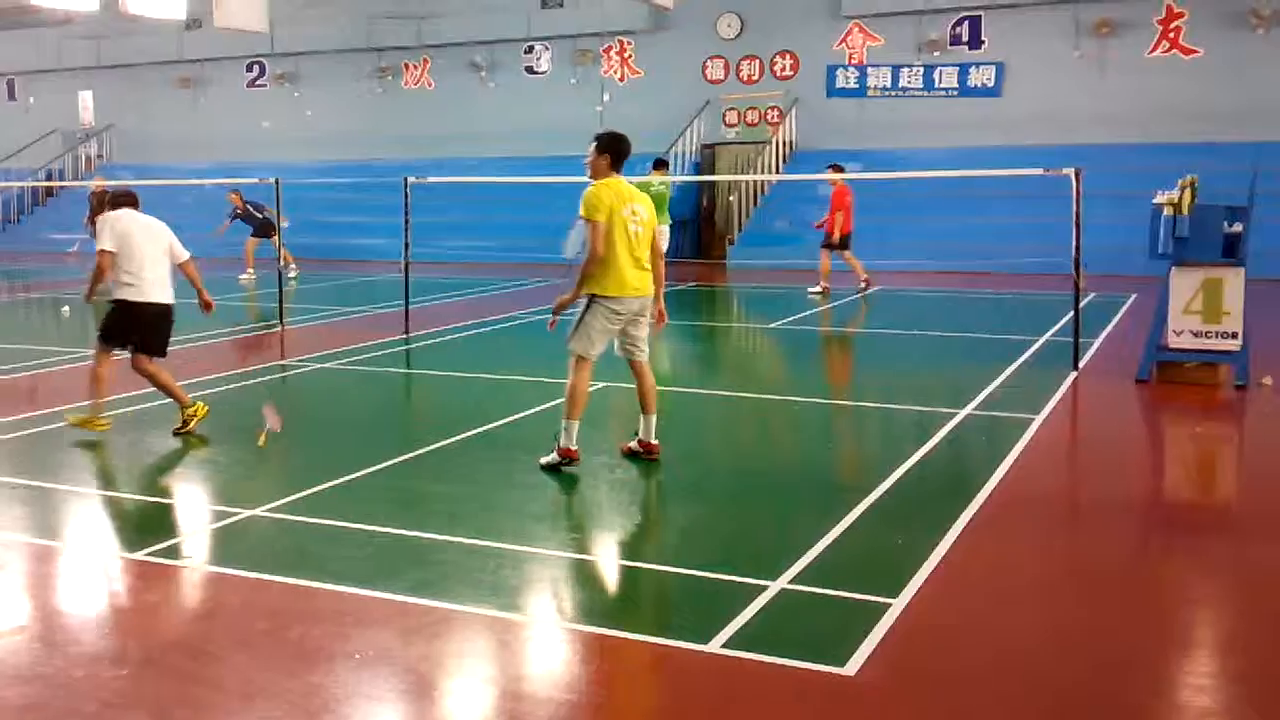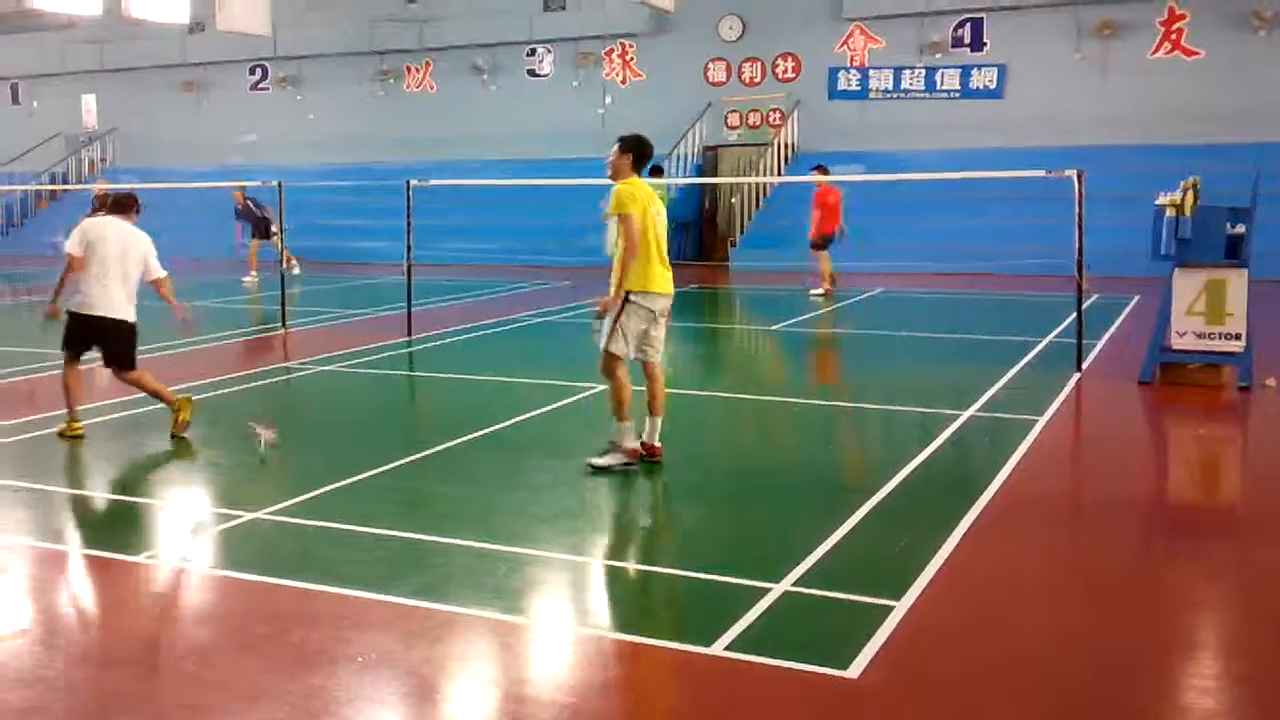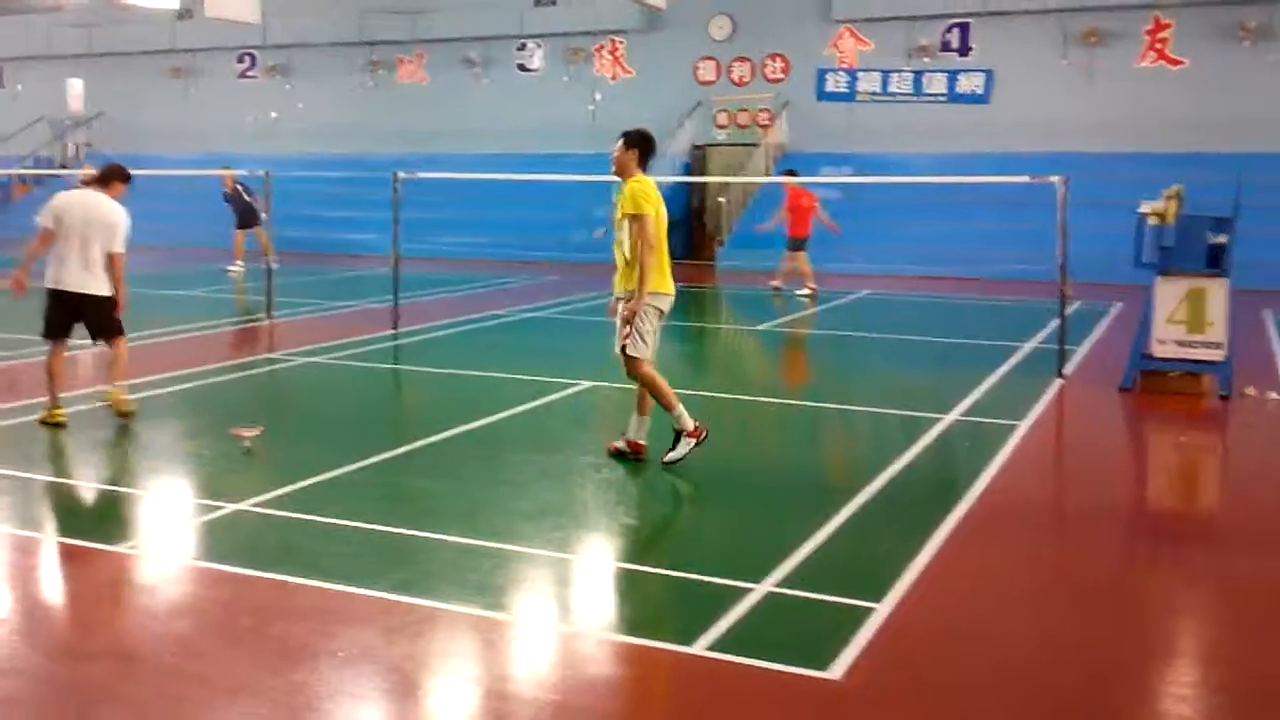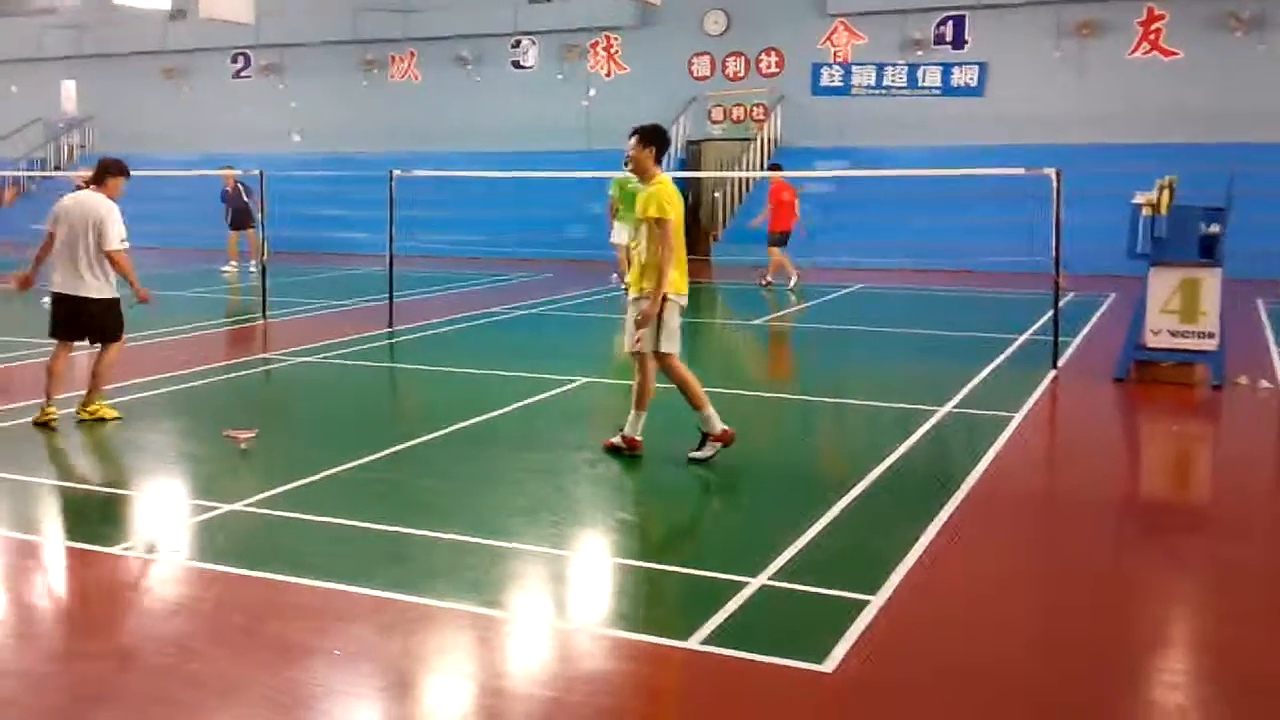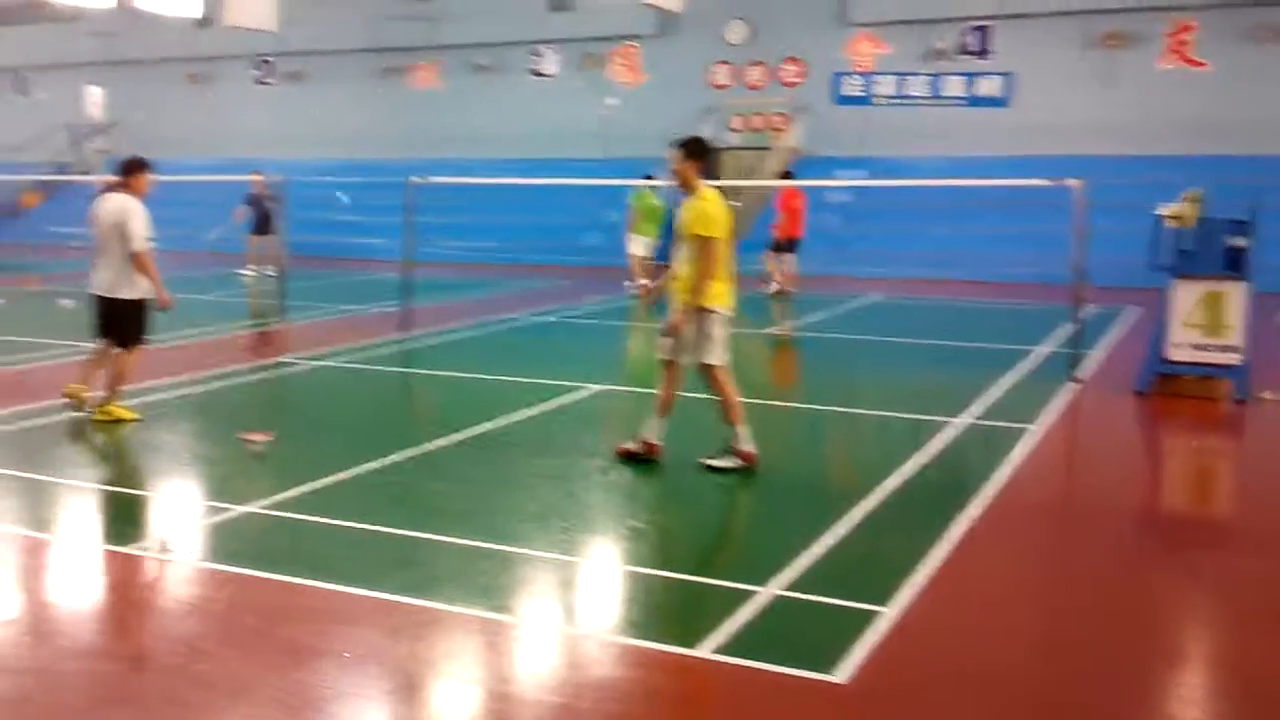
dt=0.2s
person 1, frame 1
left shoulder: (597, 193)
right shoulder: (643, 199)
left elbow: (596, 252)
right elbow: (657, 255)
left wrist: (573, 294)
right wrist: (659, 299)
left hip: (608, 293)
right hip: (641, 293)
left knee: (580, 365)
right knee: (640, 364)
left ankle: (567, 447)
right ankle: (648, 440)
person 1, frame 2
left shoulder: (625, 190)
right shoulder: (651, 196)
left elbow: (632, 246)
left wrist: (616, 294)
left hip: (638, 291)
right hip: (661, 290)
left knee: (612, 364)
right knee: (651, 365)
left ankle: (624, 446)
right ankle: (650, 442)
person 1, frame 3
left shoulder: (635, 189)
right shoulder: (645, 189)
left elbow: (647, 246)
left wrist: (638, 297)
right wrist: (622, 295)
left hip: (644, 292)
right hip: (645, 290)
left knee: (636, 366)
right knee: (642, 365)
left ankle: (688, 428)
right ankle: (635, 440)
person 1, frame 4
left shoulder: (660, 191)
right shoulder: (651, 190)
left elbow: (668, 250)
left wrist: (654, 300)
right wrist: (638, 294)
left hip: (660, 291)
right hip: (644, 289)
left knee: (668, 363)
right knee: (642, 361)
left ankle: (716, 430)
right ankle: (631, 436)
person 1, frame 5
left shoulder: (708, 206)
right shoulder: (693, 203)
left elbow: (708, 267)
left wrist: (685, 312)
right wrist: (667, 284)
left hip: (705, 304)
right hip: (685, 301)
left knee: (715, 373)
right knee: (670, 367)
left ankle: (743, 449)
right ankle: (650, 440)
person 2, frame 1
left shoulder: (109, 219)
right shoulder: (159, 225)
left elbow: (104, 264)
right elbow: (185, 261)
left wrist: (91, 291)
right wrist: (202, 292)
left hip: (133, 299)
right hip: (162, 302)
left knee: (103, 351)
right knee: (143, 362)
left ankle: (96, 414)
right ankle: (189, 406)
person 2, frame 2
left shoulder: (88, 226)
right shoulder: (142, 239)
left elbow: (72, 267)
right elbow: (159, 281)
left wrist: (54, 301)
right wrist: (177, 309)
left hip: (84, 309)
right hip: (121, 315)
left knee: (71, 362)
right knee: (126, 372)
left ankle: (73, 423)
right ankle: (177, 404)
person 2, frame 3
left shoulder: (63, 199)
right shoulder: (116, 212)
left elbow: (43, 240)
right elbow: (115, 258)
left wrist: (22, 270)
right wrist: (120, 295)
left hip: (60, 286)
right hip: (98, 291)
left knee: (57, 346)
right knee: (117, 340)
left ankle: (55, 409)
right ankle: (118, 392)
person 2, frame 4
left shoulder: (65, 202)
right shoulder: (108, 209)
left elbow: (48, 243)
right elbow: (115, 255)
left wrist: (33, 271)
right wrist: (137, 287)
left hip: (64, 289)
right hip: (99, 292)
left knee: (62, 347)
right knee: (112, 345)
left ankle: (48, 408)
right ankle: (90, 405)
person 2, frame 5
left shoulder: (102, 204)
right shoulder: (133, 209)
right elbow: (139, 255)
right wrist: (159, 290)
left hip: (104, 287)
right hip: (127, 292)
left knee: (110, 343)
right knee: (130, 348)
left ankle: (80, 386)
right ankle: (106, 406)
